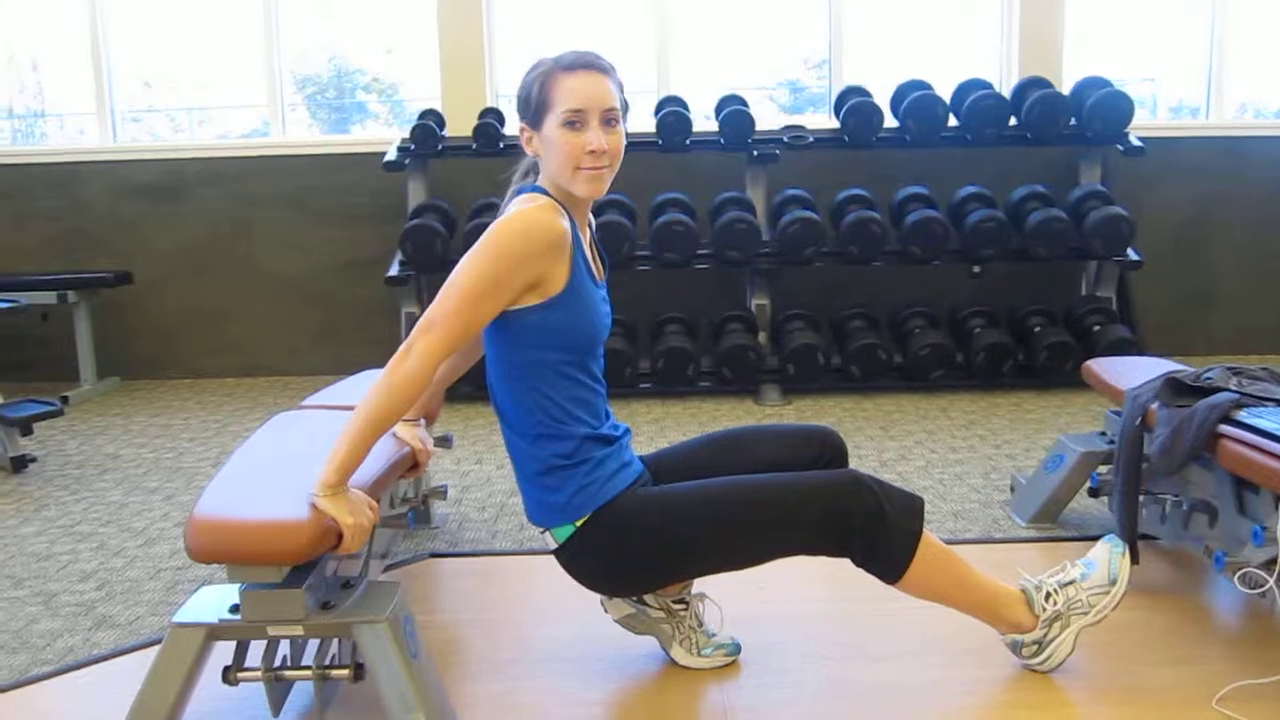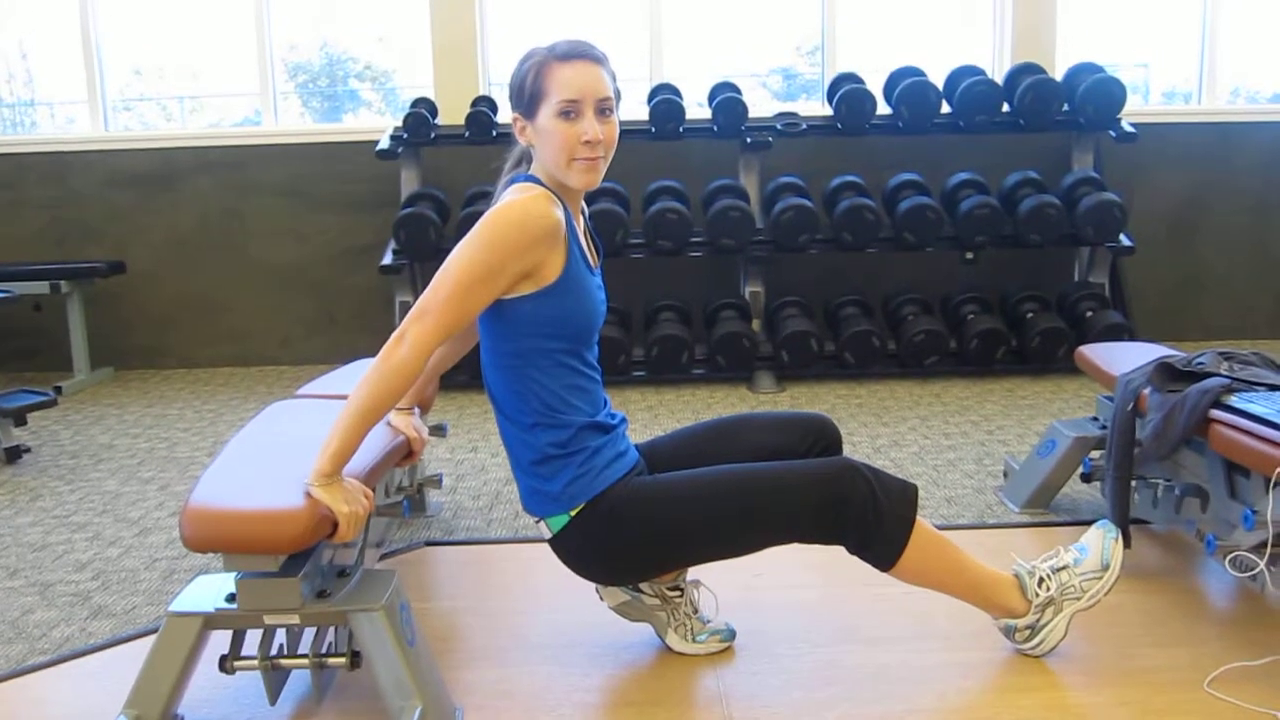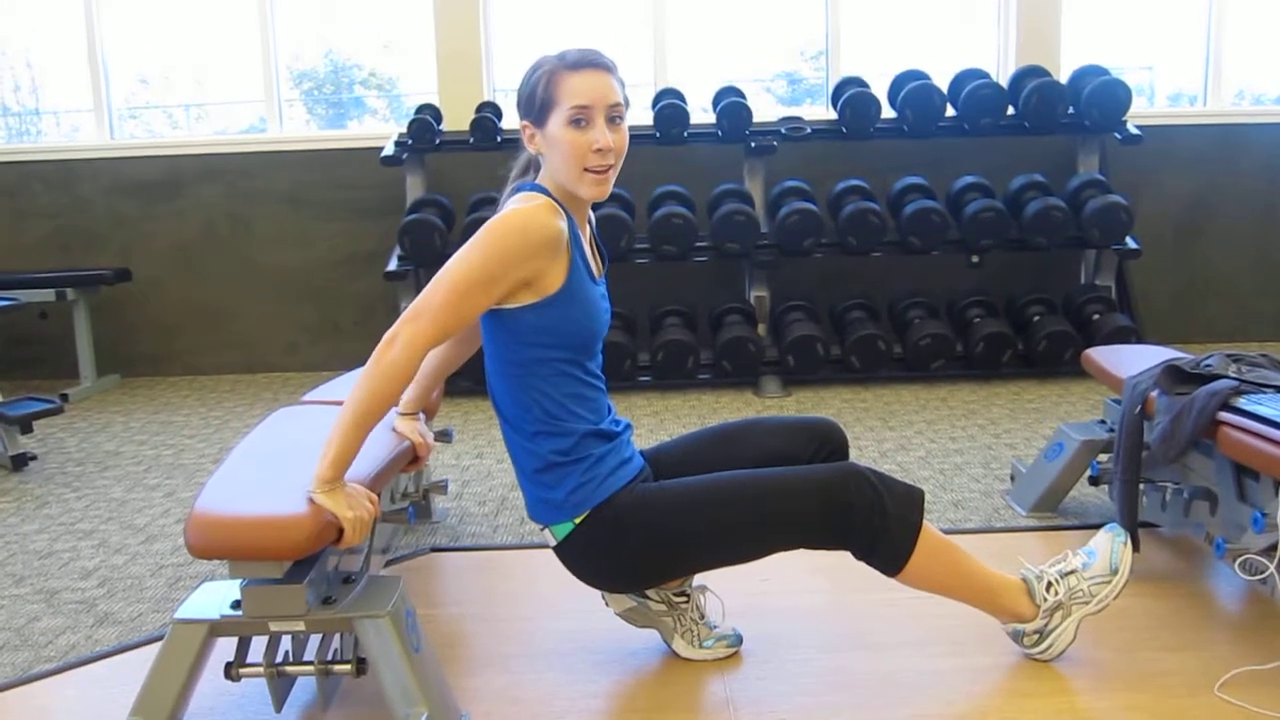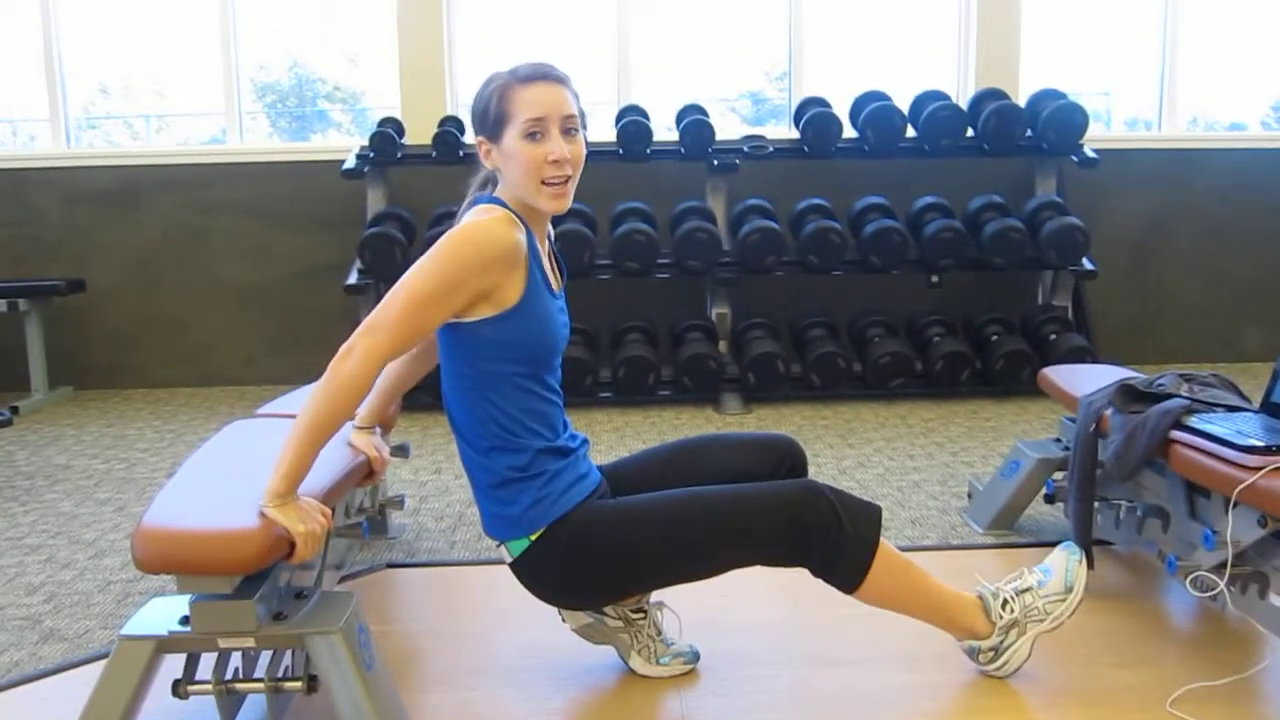
dt=1s
person 1, frame 1
left shoulder: (570, 219)
right shoulder: (534, 224)
left elbow: (470, 333)
right elbow: (425, 345)
left wrist: (418, 418)
right wrist: (334, 489)
left hip: (617, 484)
right hip: (597, 524)
left knee: (818, 450)
right knee: (852, 505)
left ankle: (660, 594)
right ankle: (1028, 618)
person 1, frame 2
left shoulder: (563, 207)
right shoulder: (527, 214)
left elbow: (465, 320)
right elbow: (416, 334)
left wrist: (408, 406)
right wrist: (328, 477)
left hip: (614, 471)
right hip: (595, 512)
left knee: (812, 436)
right knee: (845, 491)
left ankle: (655, 581)
right ankle: (1022, 602)
person 1, frame 3
left shoulder: (569, 217)
right shoulder: (531, 223)
left elbow: (469, 322)
right elbow: (407, 336)
left wrist: (414, 409)
right wrist: (330, 483)
left hip: (620, 477)
right hip: (599, 519)
left knee: (819, 442)
right knee: (849, 495)
left ankle: (661, 586)
right ankle: (1029, 606)
person 1, frame 4
left shoulder: (532, 231)
right shoulder: (489, 235)
left elbow: (428, 332)
right elbow: (362, 350)
left wrist: (370, 427)
right wrist: (282, 497)
left hip: (576, 493)
right hip: (554, 536)
left knee: (777, 459)
right knee: (807, 512)
left ankle: (619, 603)
right ankle: (984, 624)
